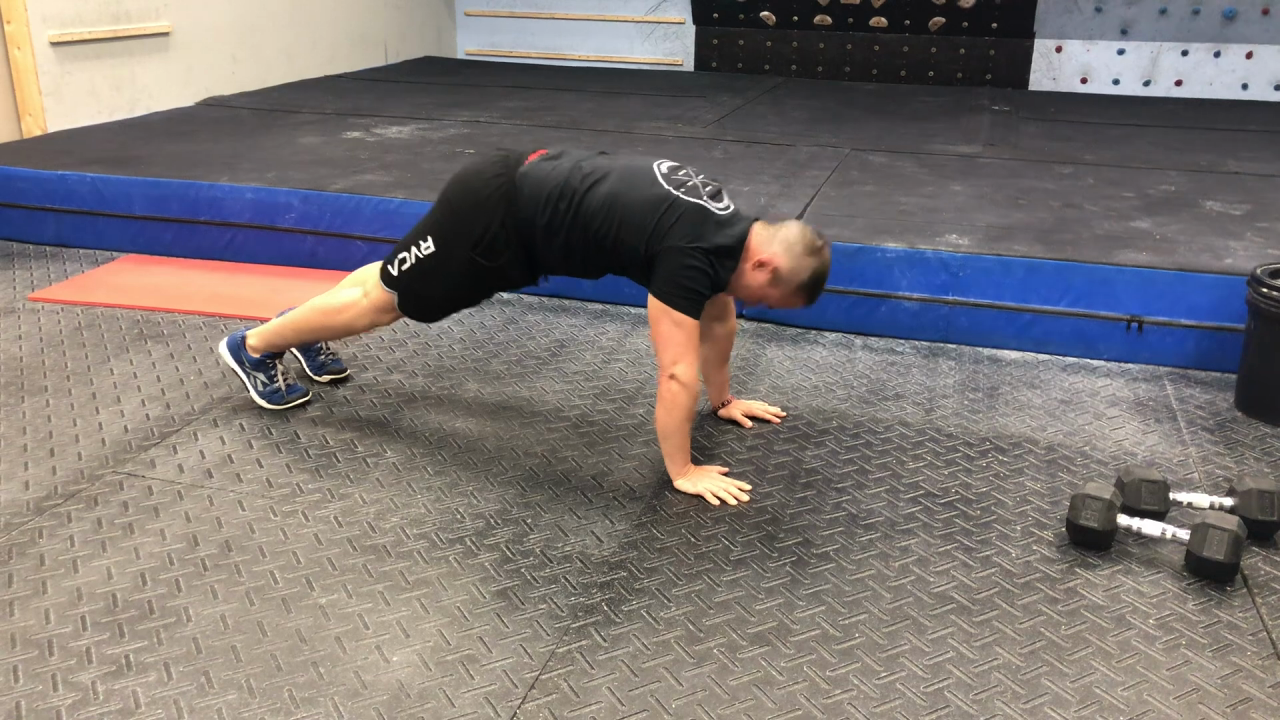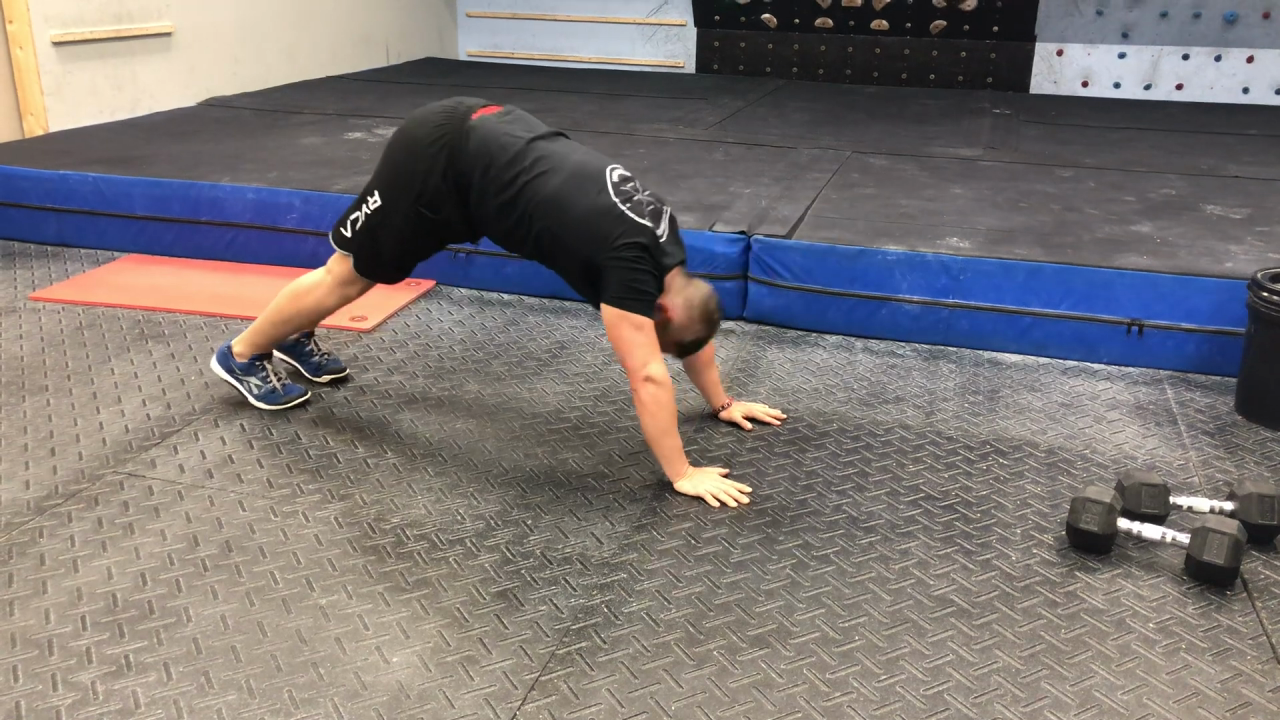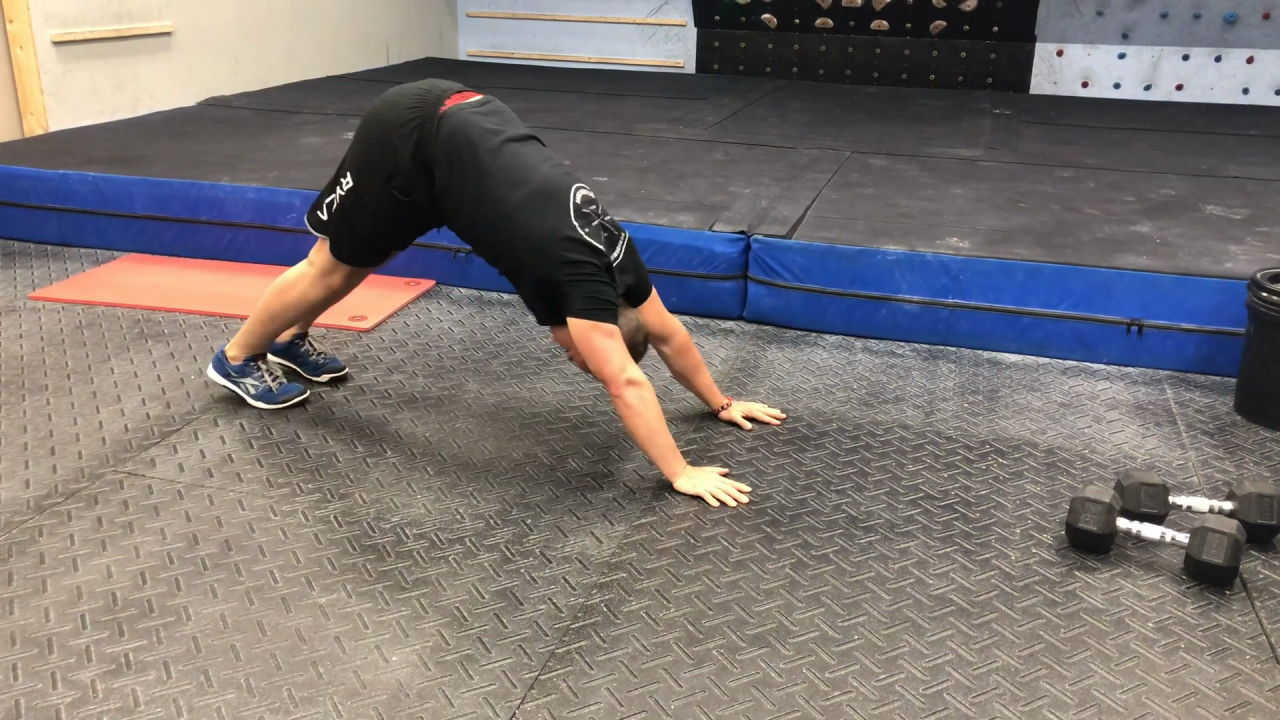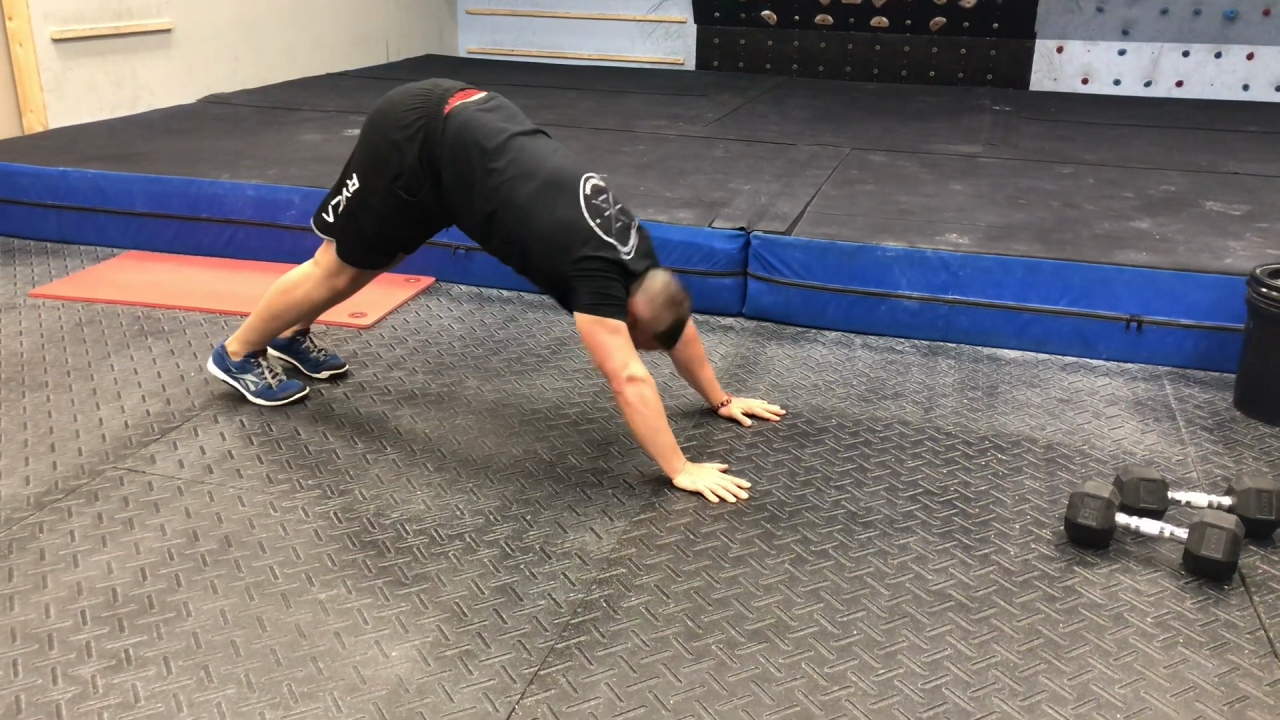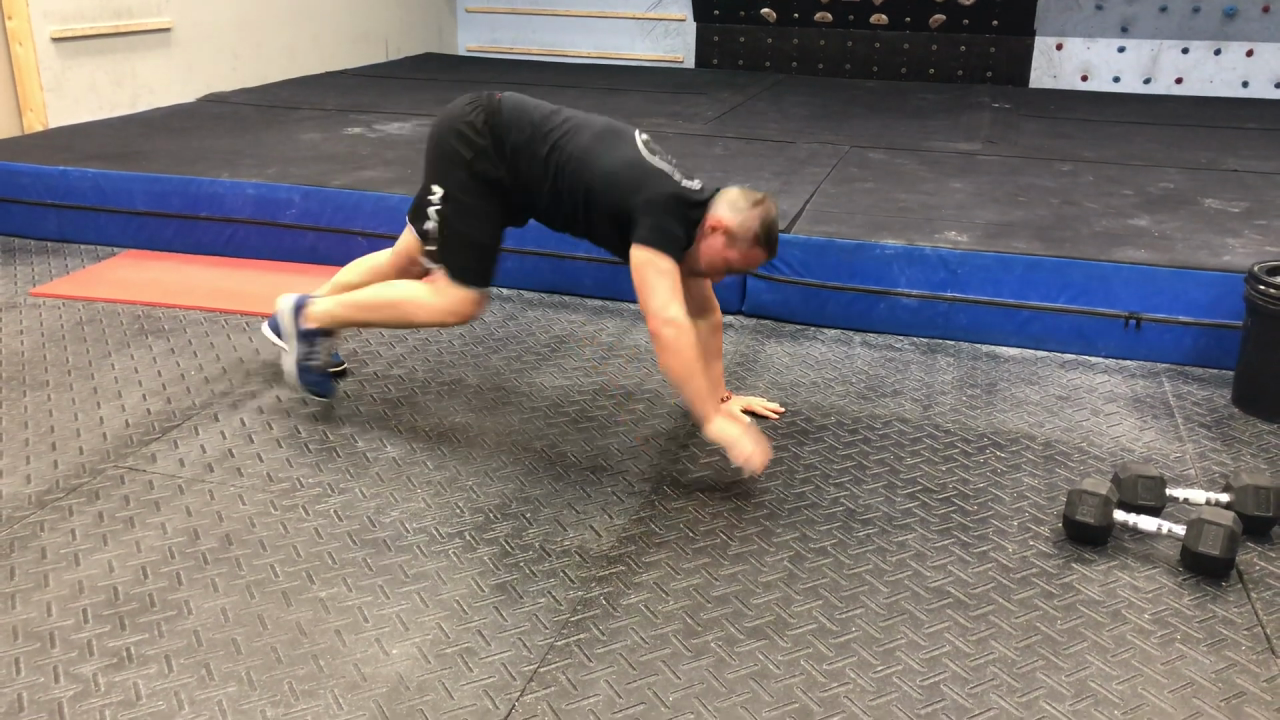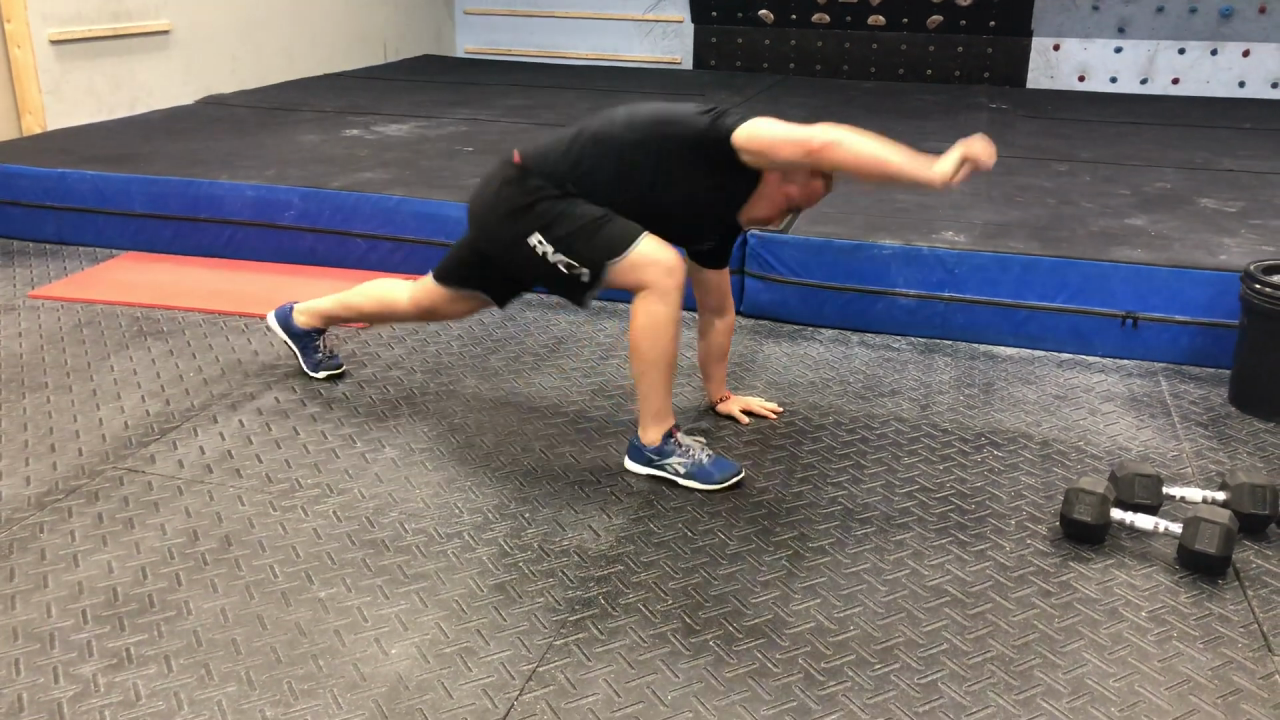
dt=0.4s
person 1, frame 1
left shoulder: (725, 228)
right shoulder: (697, 250)
left elbow: (717, 318)
right elbow: (676, 372)
left wrist: (725, 399)
right wrist: (682, 472)
left hip: (523, 190)
right hip: (498, 209)
left knee: (400, 280)
right knee: (388, 298)
left ankle: (303, 329)
right ankle: (255, 346)
person 1, frame 2
left shoulder: (658, 238)
right shoulder: (631, 260)
left elbow: (692, 328)
right elbow: (647, 375)
left wrist: (721, 402)
right wrist: (681, 474)
left hip: (477, 137)
right hip: (442, 154)
left knee: (372, 260)
right knee: (353, 270)
left ankle: (295, 338)
right ankle: (242, 355)
person 1, frame 3
left shoulder: (610, 255)
right shoulder: (581, 274)
left elbow: (666, 333)
right elbow: (625, 382)
left wrist: (720, 403)
right wrist: (681, 474)
left hip: (454, 119)
right hip: (413, 134)
left knee: (367, 255)
right knee: (335, 262)
left ankle: (290, 338)
right ankle: (237, 358)
person 1, frame 4
left shoulder: (629, 250)
right shoulder: (596, 267)
left elbow: (678, 325)
right elbow: (628, 378)
left wrist: (720, 398)
right wrist: (681, 470)
left hip: (462, 118)
right hip: (417, 138)
left knee: (376, 257)
right knee: (342, 265)
left ankle: (292, 334)
right ankle: (237, 353)
person 1, frame 5
left shoulder: (697, 212)
right shoulder: (660, 213)
left elbow: (700, 307)
right elbow: (668, 324)
left wrist: (717, 398)
right wrist: (720, 418)
left hip: (499, 143)
right hip: (479, 141)
left knee: (410, 259)
right knee: (459, 299)
left ankle: (301, 320)
right ankle: (308, 318)
person 1, frame 6
left shoulder: (722, 215)
right shoulder: (717, 146)
left elbow: (716, 308)
right elbow: (811, 144)
left wrist: (719, 394)
right wrist: (929, 168)
left hip: (533, 210)
right hip: (524, 196)
left knee: (442, 301)
right knee: (659, 268)
left ankle: (304, 320)
right ankle: (654, 442)
